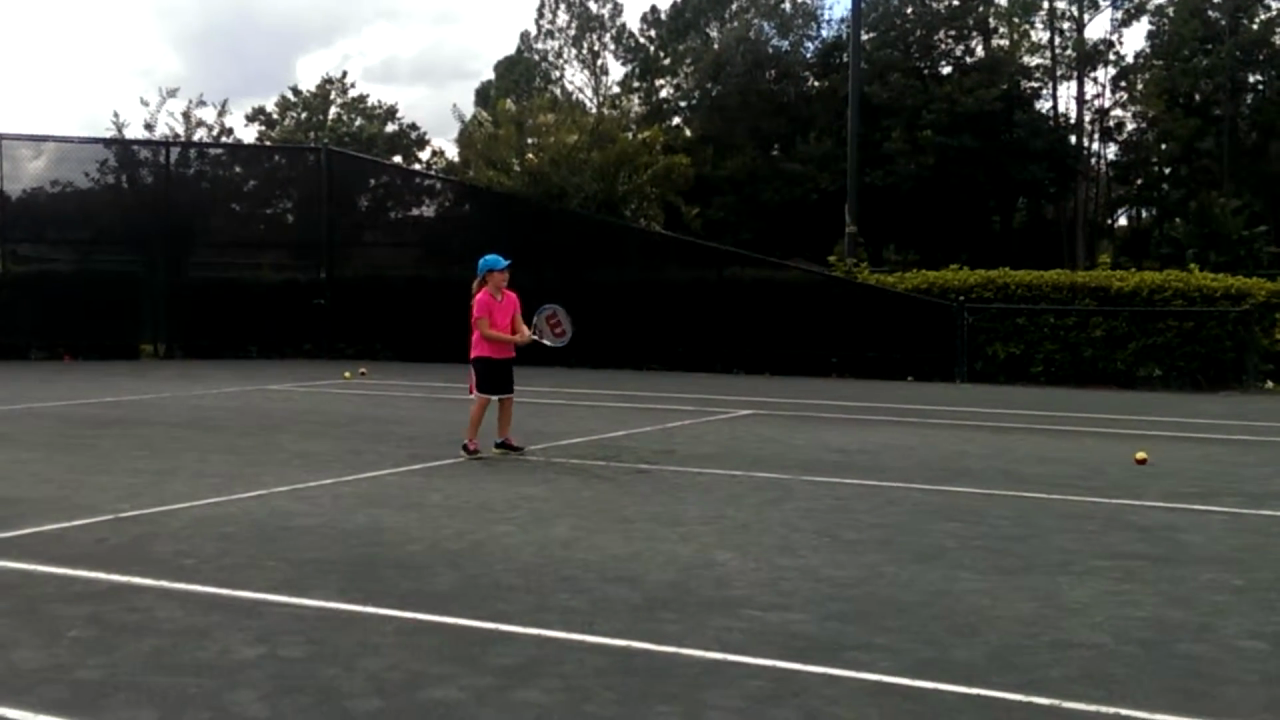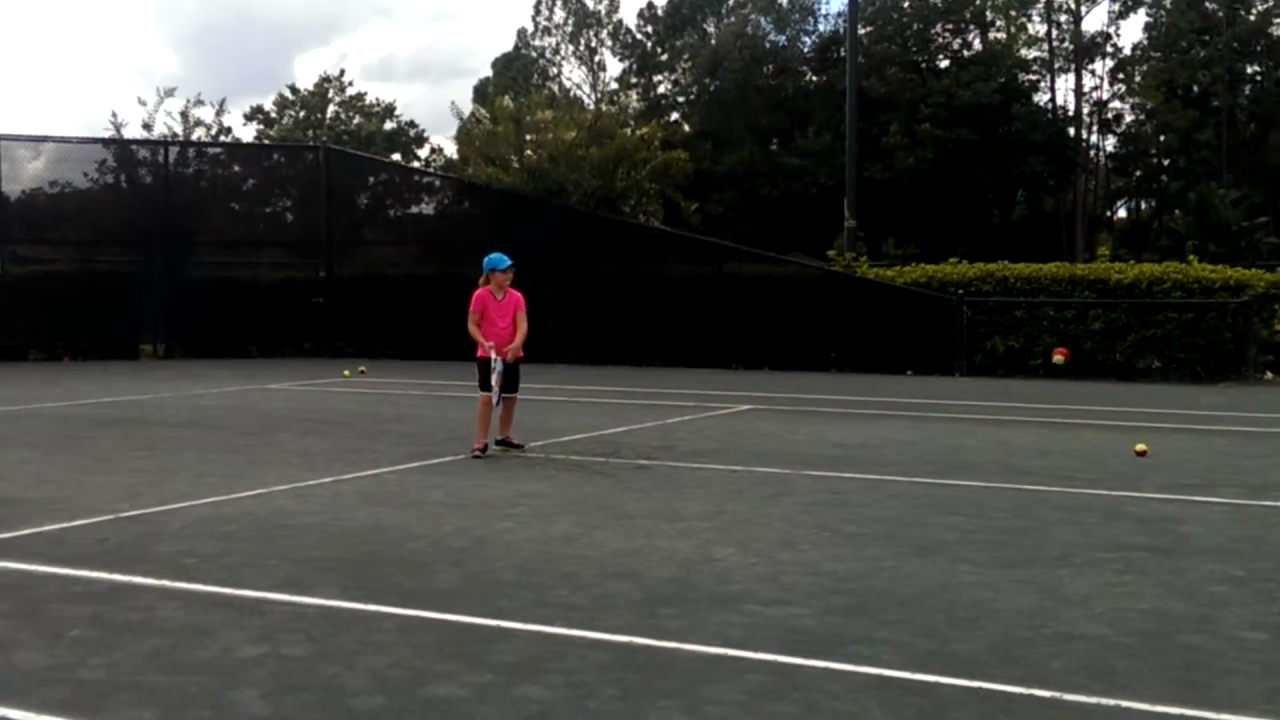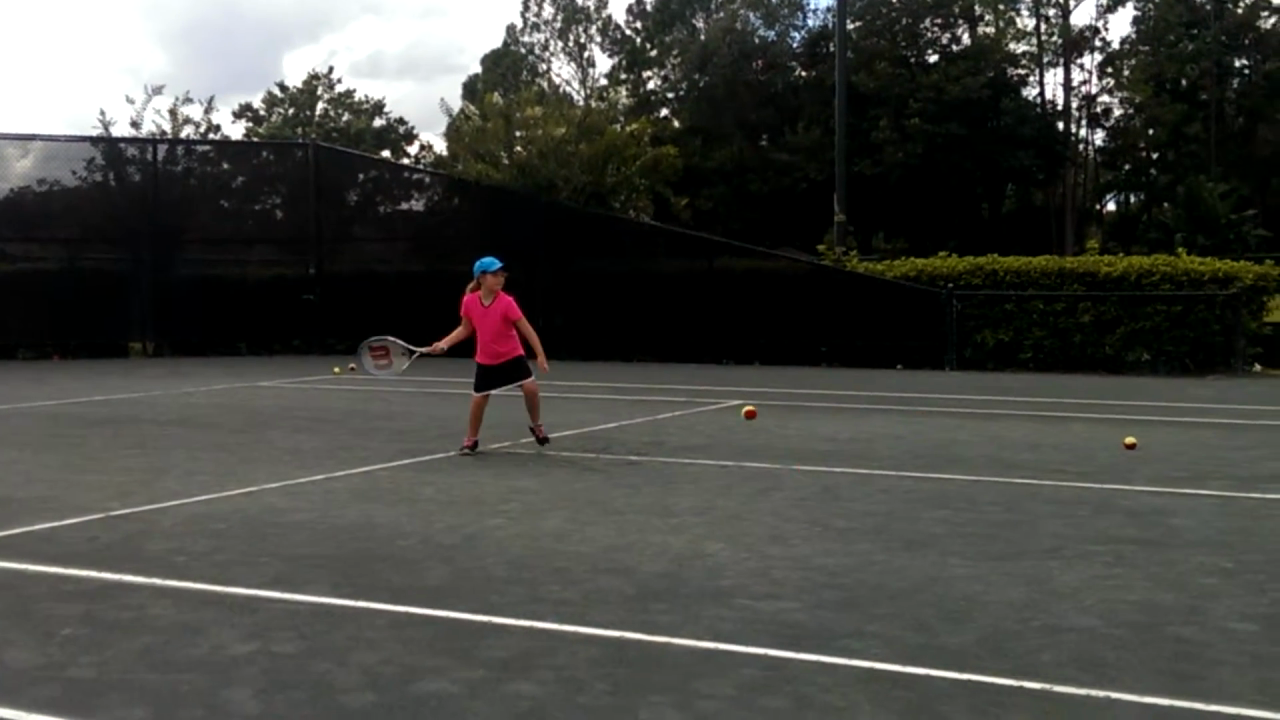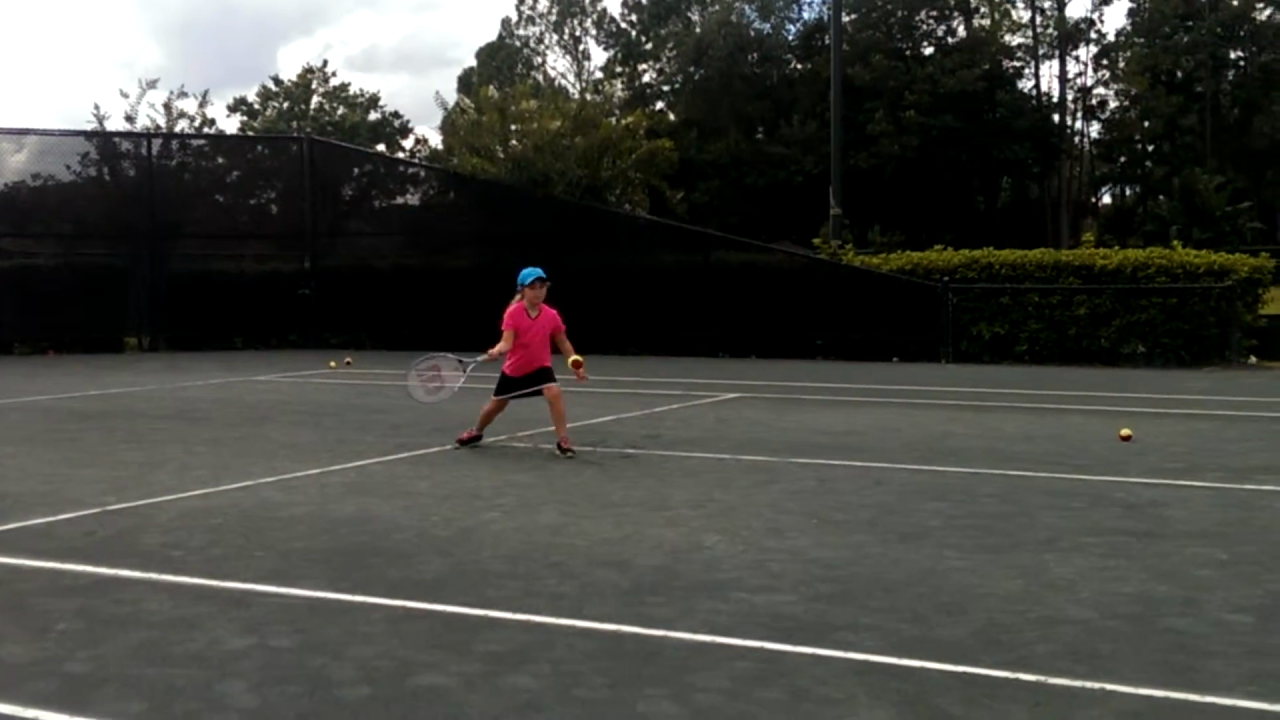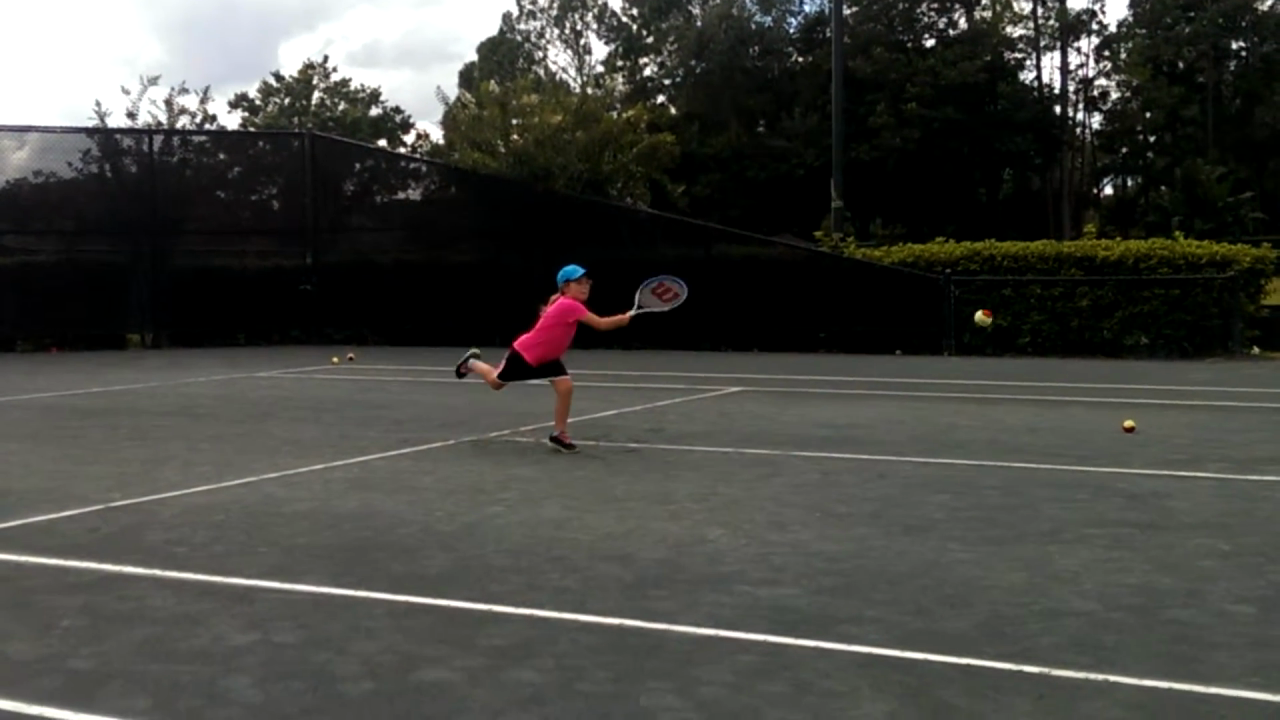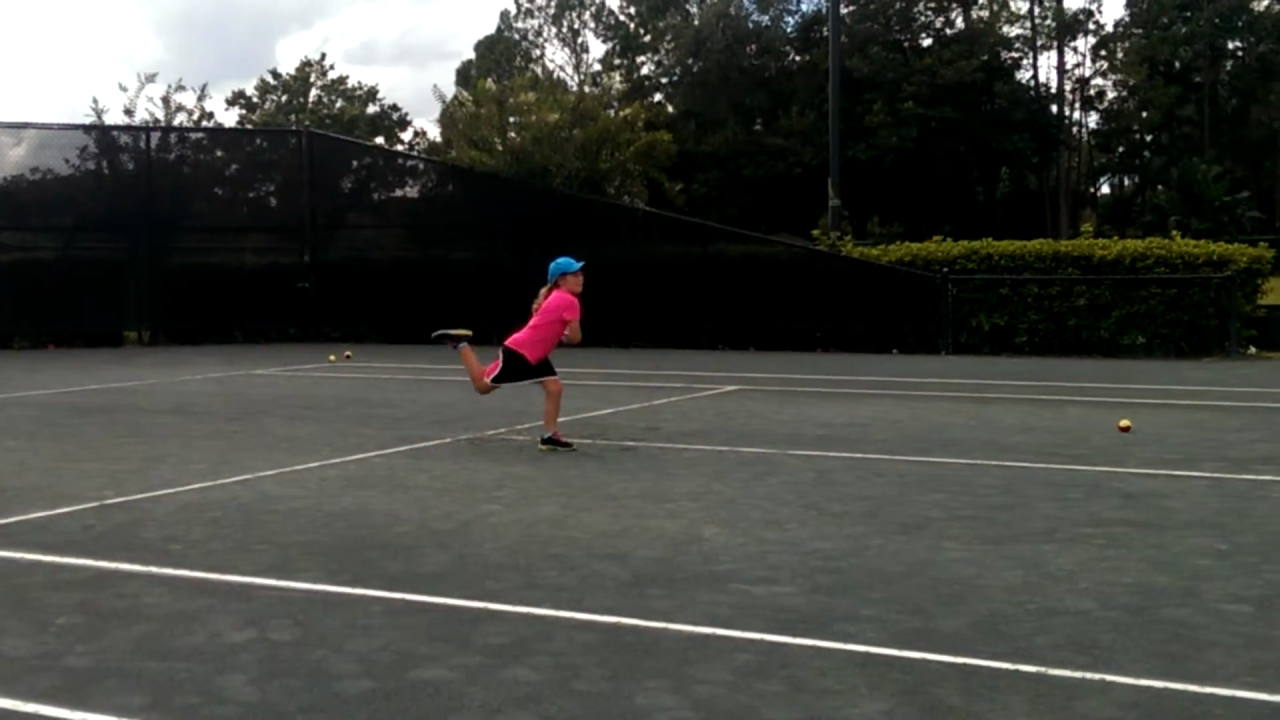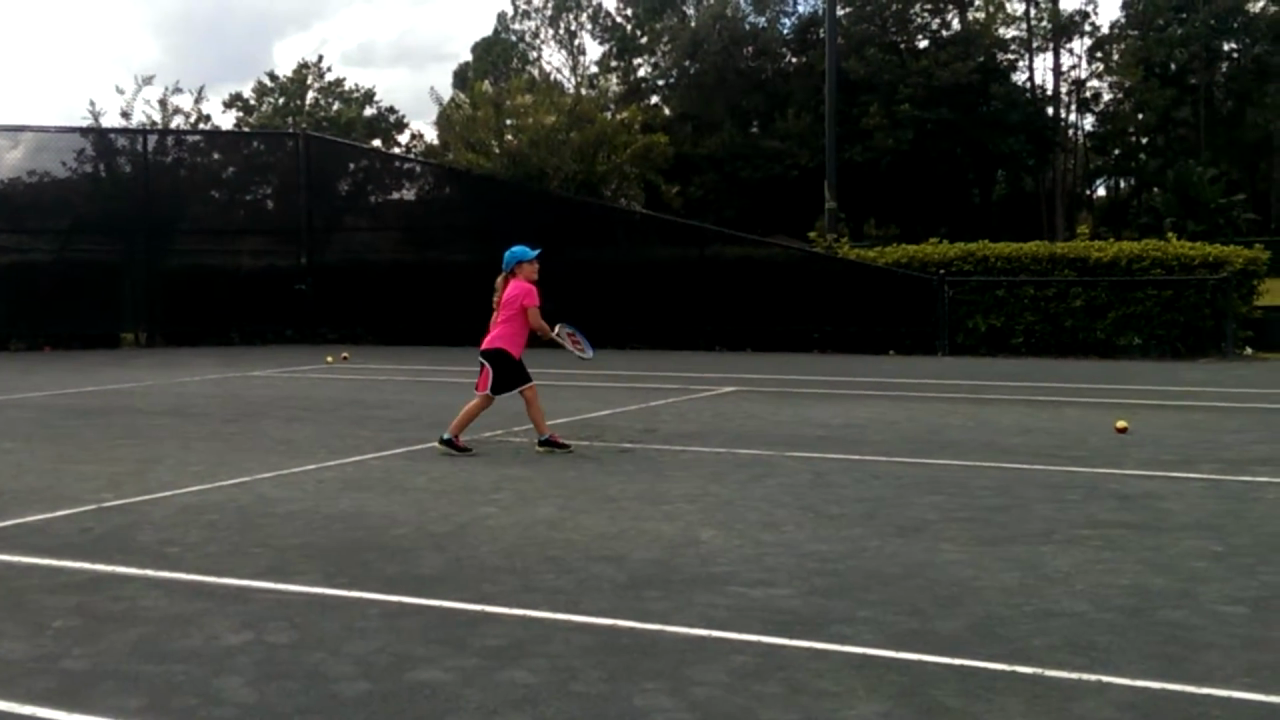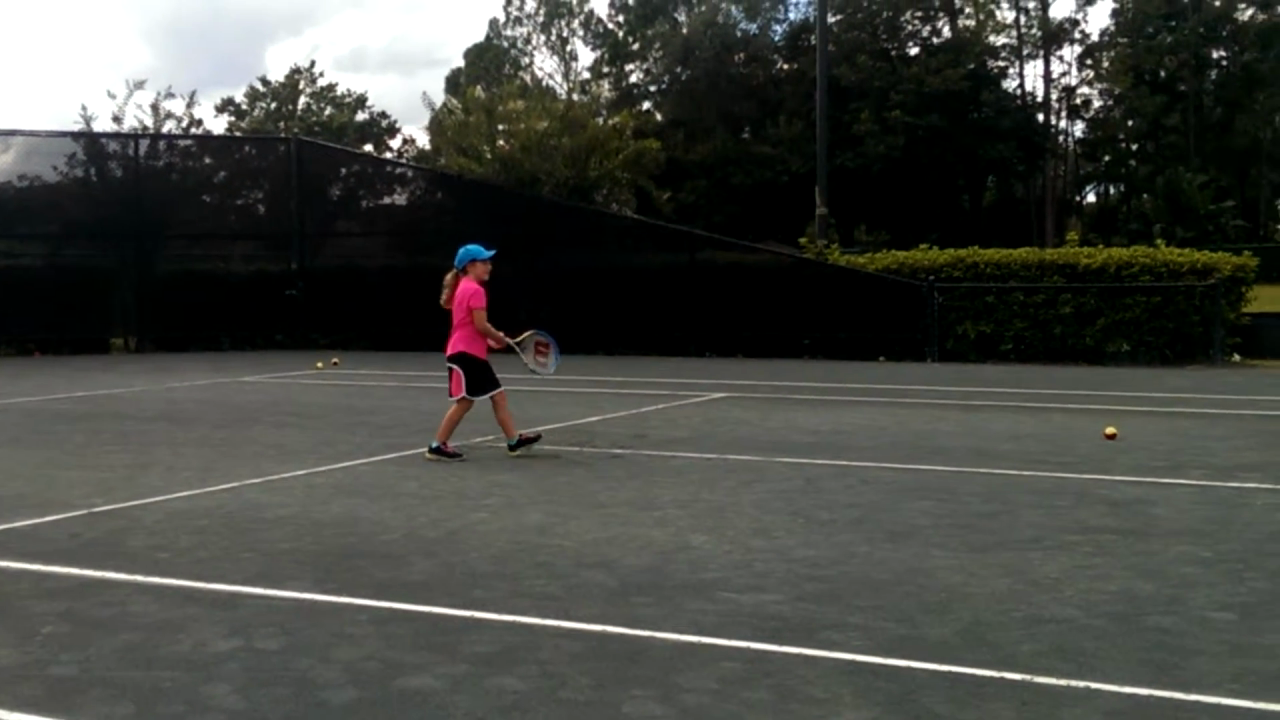
dt=0.3s
person 1, frame 1
left shoulder: (512, 298)
right shoulder: (482, 299)
left elbow: (518, 324)
right elbow: (484, 331)
left wrist: (525, 334)
right wrist: (513, 339)
left hip: (505, 356)
right hip: (484, 356)
left knee: (507, 398)
right knee: (483, 399)
left ankle: (503, 440)
right ankle: (470, 442)
person 1, frame 2
left shoulder: (516, 297)
right shoulder: (480, 296)
left elbow: (522, 324)
right elbow: (472, 325)
left wrist: (517, 344)
right wrist: (484, 342)
left hip: (511, 356)
right hip: (487, 356)
left knee: (510, 398)
right knee: (486, 398)
left ankle: (502, 437)
right ankle: (481, 441)
person 1, frame 3
left shoulder: (507, 302)
right shoulder: (469, 301)
left elbow: (526, 328)
right elbow: (465, 328)
left wrist: (541, 355)
right wrist: (444, 343)
left hip: (512, 356)
right hip: (486, 360)
left knee: (531, 388)
right knee: (479, 400)
left ankle: (536, 426)
right ankle: (471, 439)
person 1, frame 4
left shoulder: (553, 316)
right shoulder: (513, 313)
left elbow: (563, 342)
right elbow: (507, 342)
left wrist: (577, 366)
right wrist: (497, 351)
left hip: (540, 367)
right hip: (514, 369)
left knee: (554, 394)
right knee: (496, 406)
left ankle: (563, 440)
right ankle: (476, 432)
person 1, frame 5
left shoulder: (571, 306)
right shoulder: (569, 306)
right elbow: (601, 324)
right wrist: (623, 319)
left hip: (547, 357)
right hip: (524, 353)
left knee: (565, 387)
right knee: (495, 382)
left ankle: (558, 435)
right ankle: (472, 362)
person 1, frame 6
left shoulder: (555, 298)
right shoulder: (570, 301)
right elbow: (575, 337)
right wrist: (567, 336)
left hip: (533, 354)
right hip: (519, 351)
left knee: (555, 387)
right knee: (483, 385)
left ankle: (550, 436)
right ankle: (461, 342)
person 1, frame 7
left shoulder: (510, 289)
right shoulder: (527, 289)
left elbow: (494, 322)
right elbow: (535, 322)
right wrist: (547, 332)
left hip: (507, 352)
right hip: (498, 351)
left knee: (530, 393)
right knee: (486, 398)
left ankle: (545, 438)
right ankle: (448, 437)
person 1, frame 8
left shoulder: (464, 289)
right shoulder: (475, 290)
right elbow: (481, 325)
left wrist: (489, 340)
right wrist: (500, 338)
left hip: (475, 354)
right hip: (464, 354)
left knee: (498, 396)
right knee: (464, 401)
left ankle: (514, 440)
right ankle: (437, 447)
